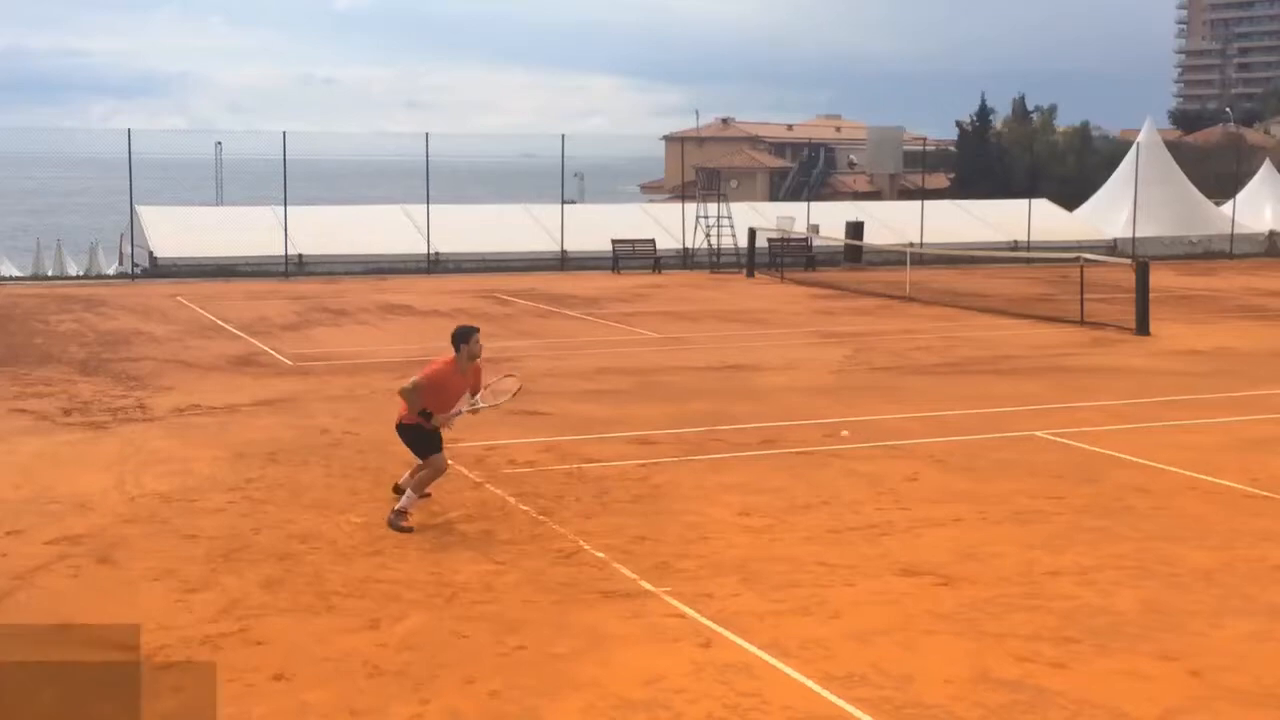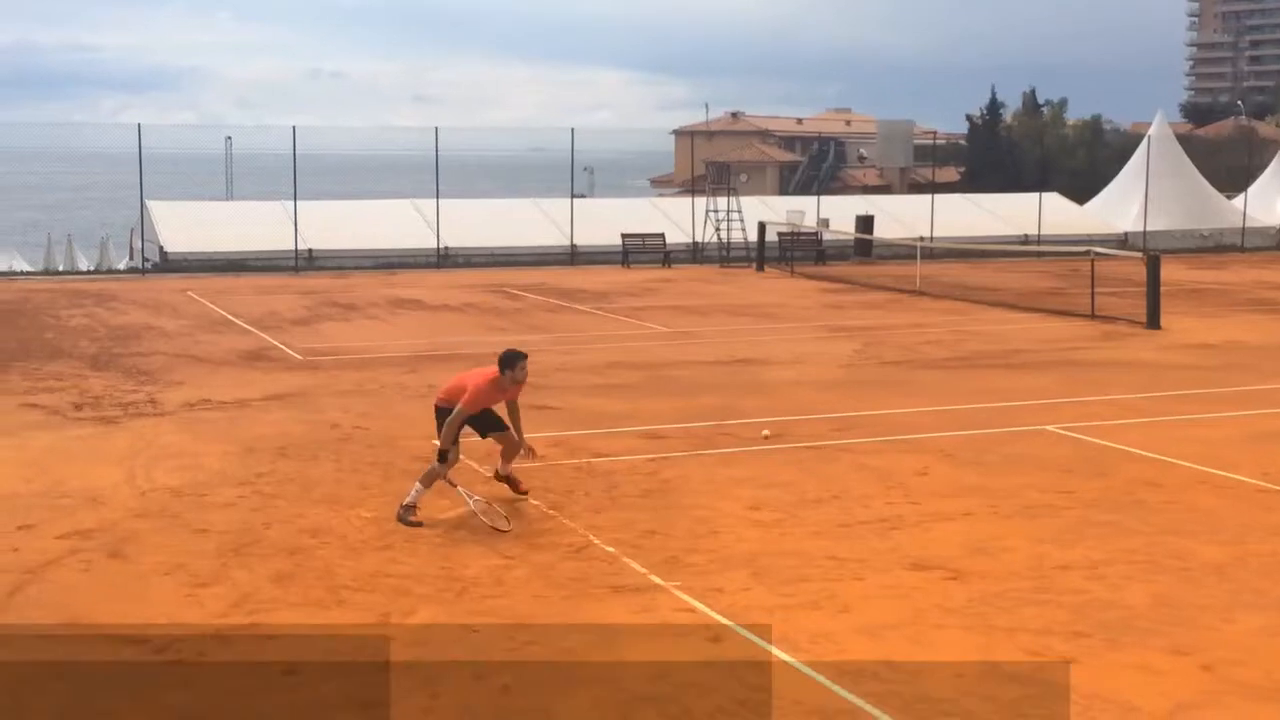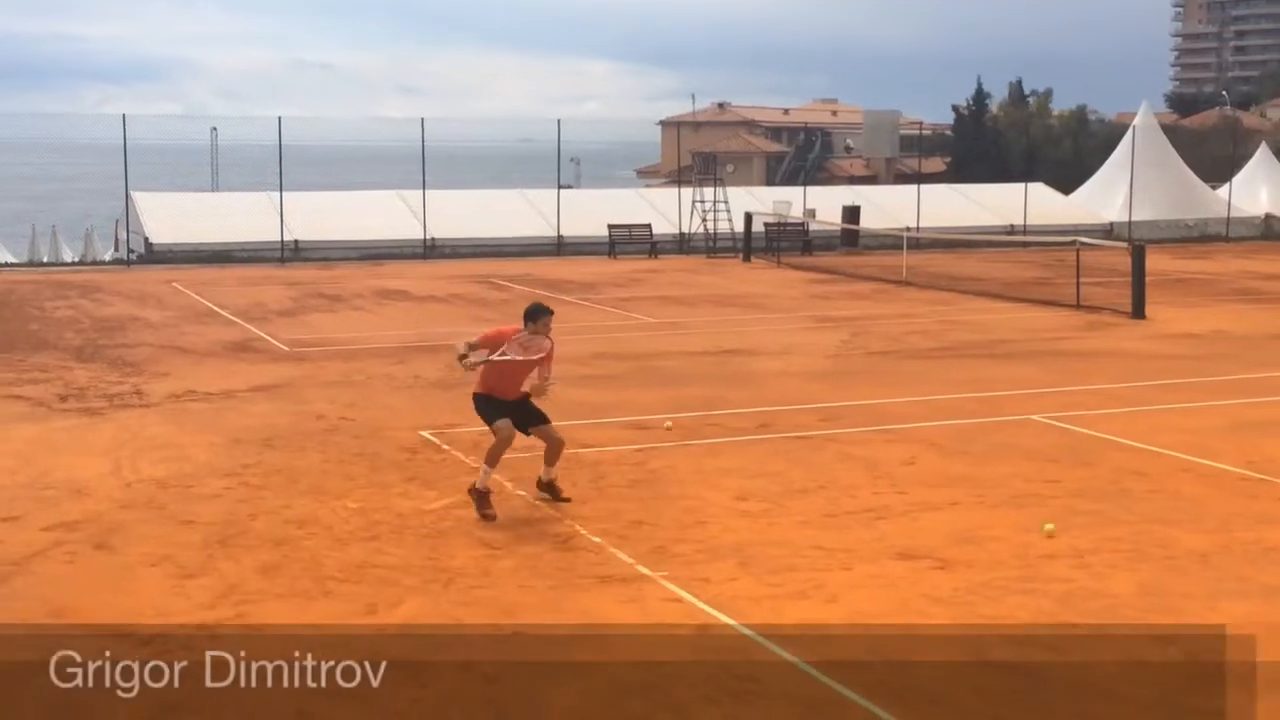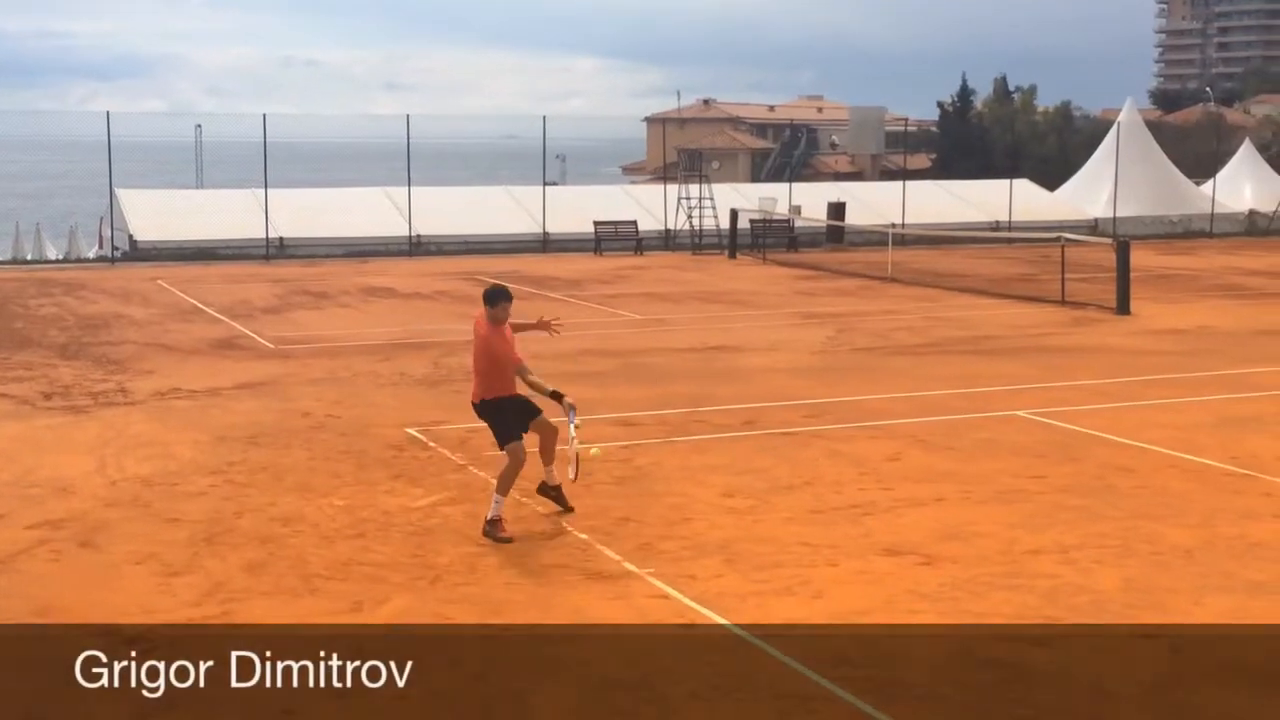
dt=0.4s
person 1, frame 1
left shoulder: (474, 368)
right shoulder: (441, 369)
left elbow: (476, 396)
right elbow: (405, 391)
left wrist: (465, 408)
right wrist: (429, 416)
left hip: (429, 421)
right hip: (412, 421)
left knee: (432, 462)
right knee: (439, 465)
left ankle: (403, 486)
right ankle: (399, 511)
person 1, frame 2
left shoulder: (517, 383)
right shoulder: (482, 387)
left elbow: (512, 407)
right elbow: (452, 422)
left wrist: (522, 440)
right wrist: (442, 459)
left hip: (478, 408)
right hip: (449, 405)
left knee: (512, 443)
right knee: (450, 458)
left ankle: (504, 473)
right ankle: (408, 505)
person 1, frame 3
right shoulder: (502, 336)
left elbow: (544, 381)
right elbow: (466, 345)
left wrist: (539, 389)
right wrist: (465, 358)
left hip: (515, 398)
right hip: (487, 396)
left knee: (556, 441)
right knee: (506, 435)
left ankle: (547, 481)
right ankle: (481, 488)
person 1, frame 4
left shoulder: (489, 318)
right shoulder: (494, 343)
left elbow: (507, 326)
right elbow: (527, 378)
left wrist: (535, 326)
right wrist: (559, 398)
left hip: (505, 394)
right hip: (489, 401)
left knee: (549, 431)
right knee: (517, 457)
left ankle: (550, 484)
right ankle: (493, 519)
